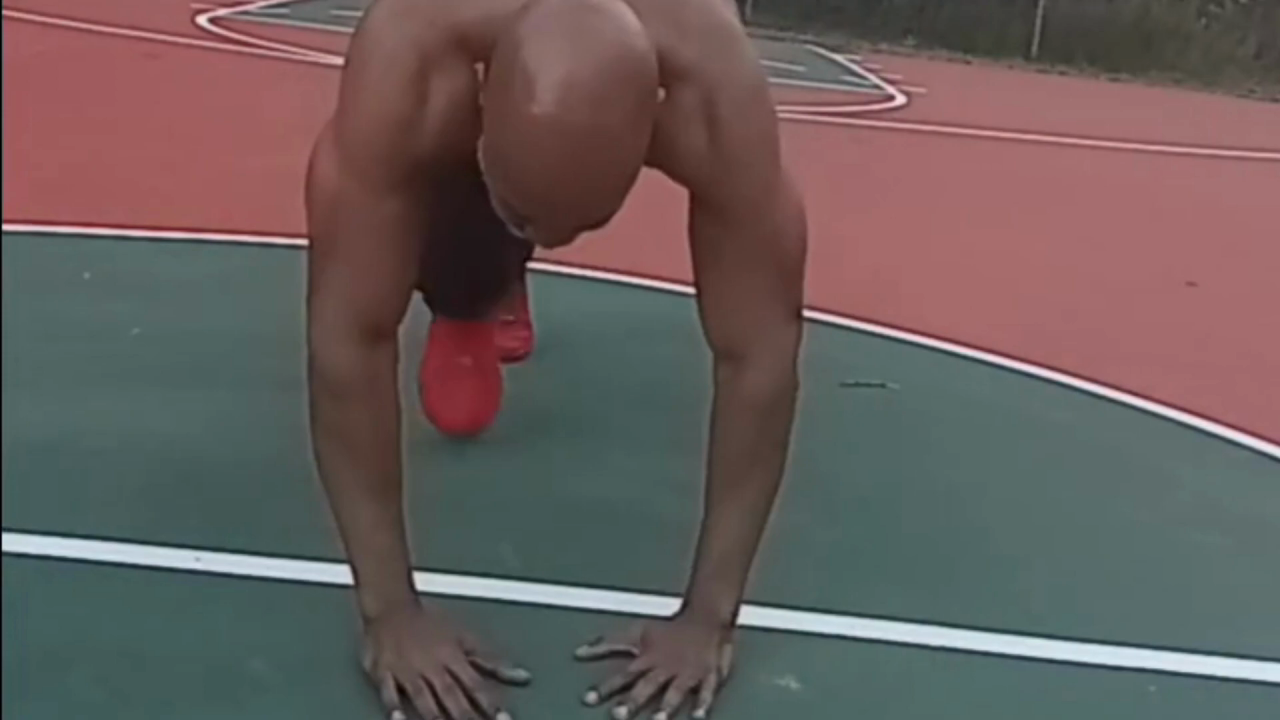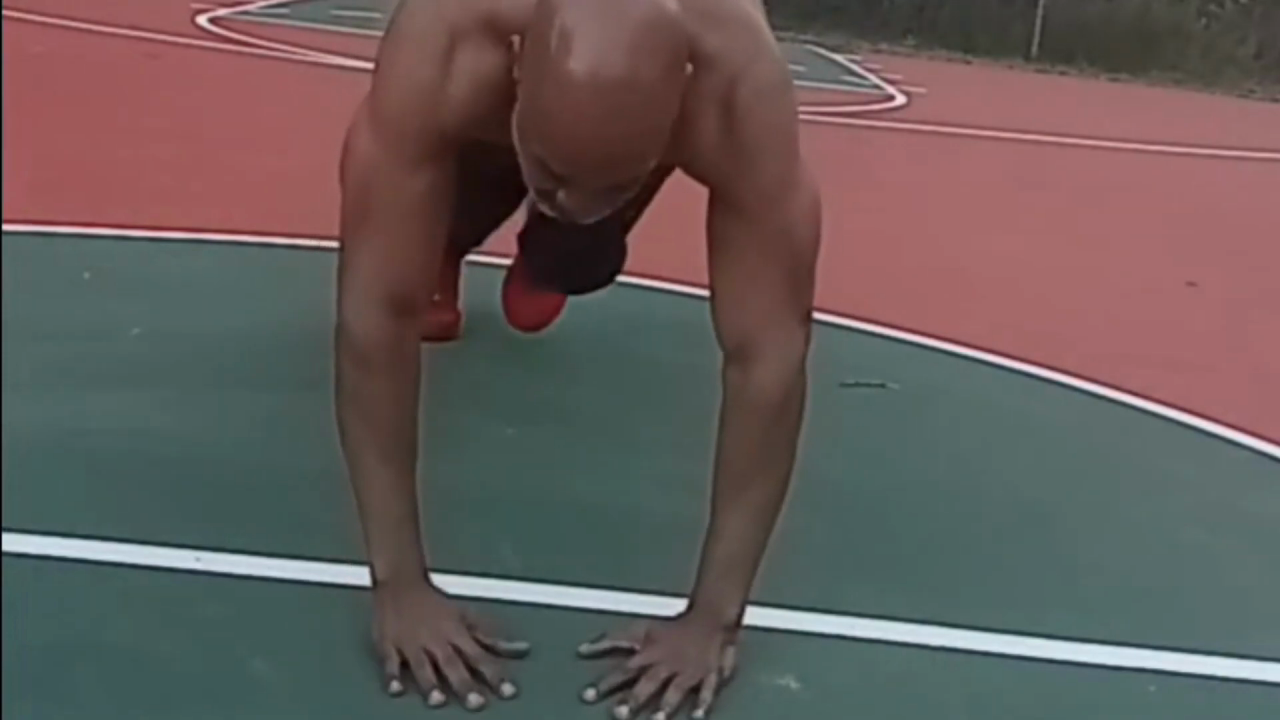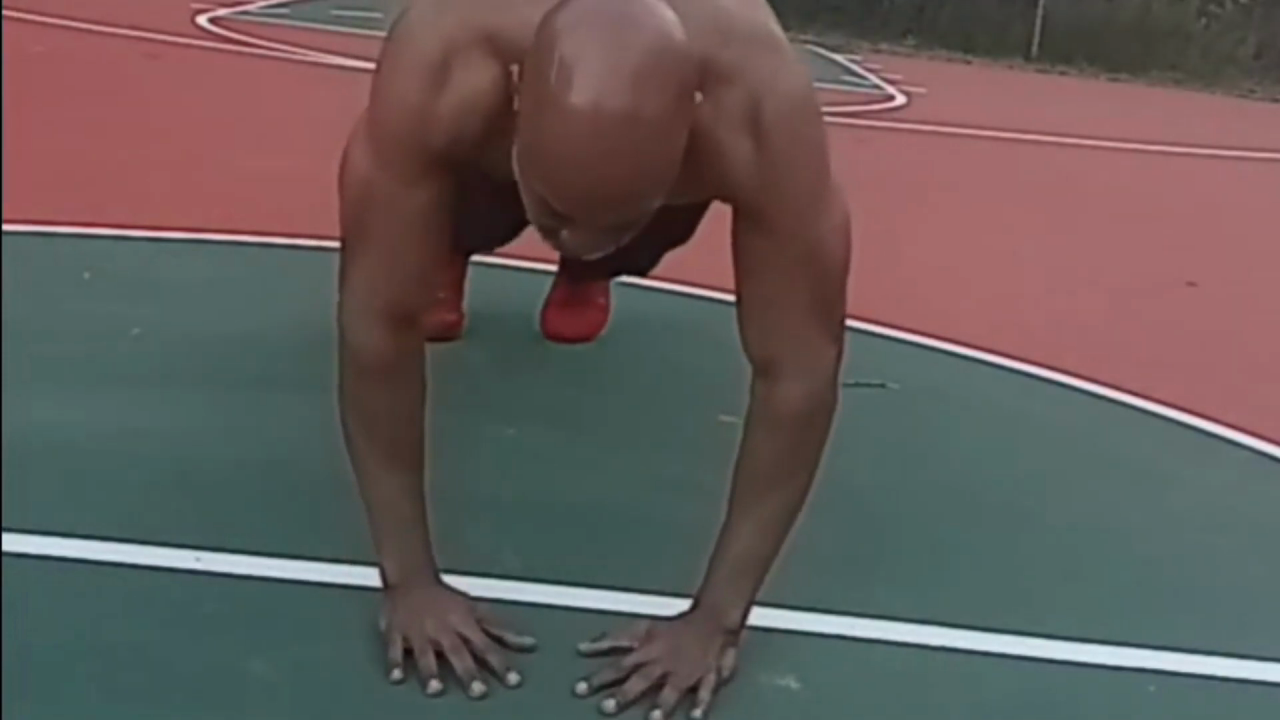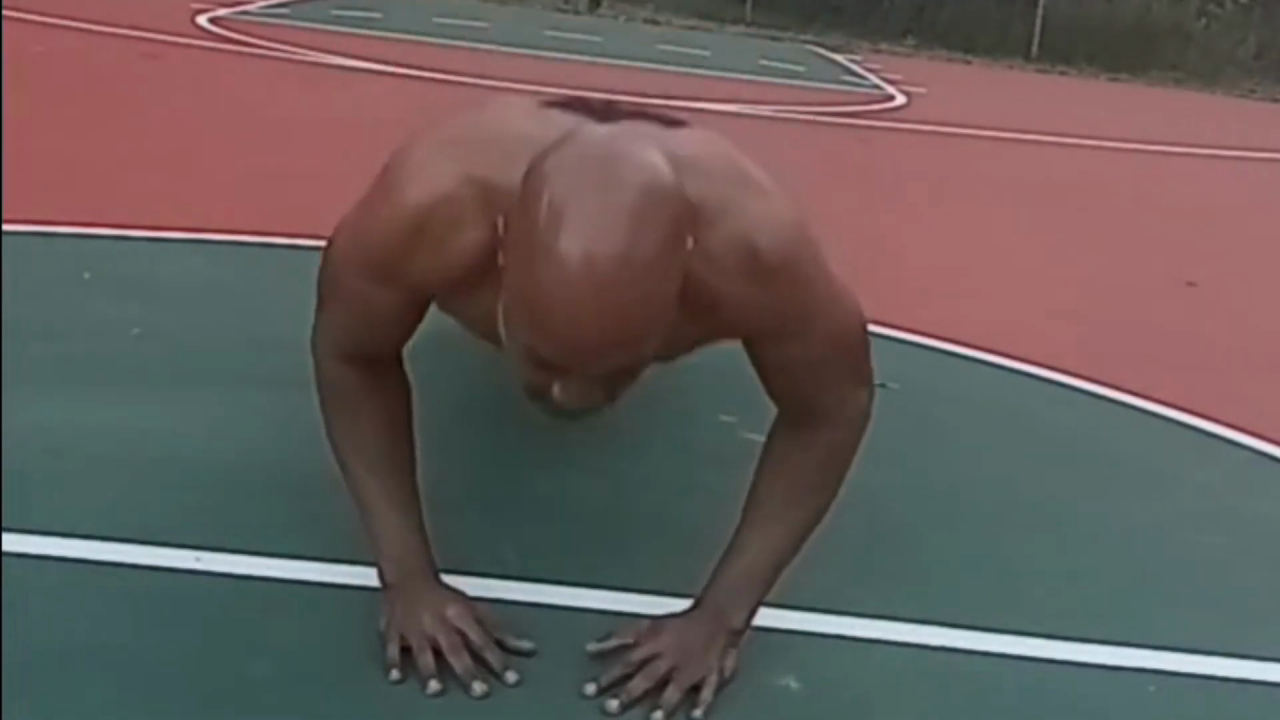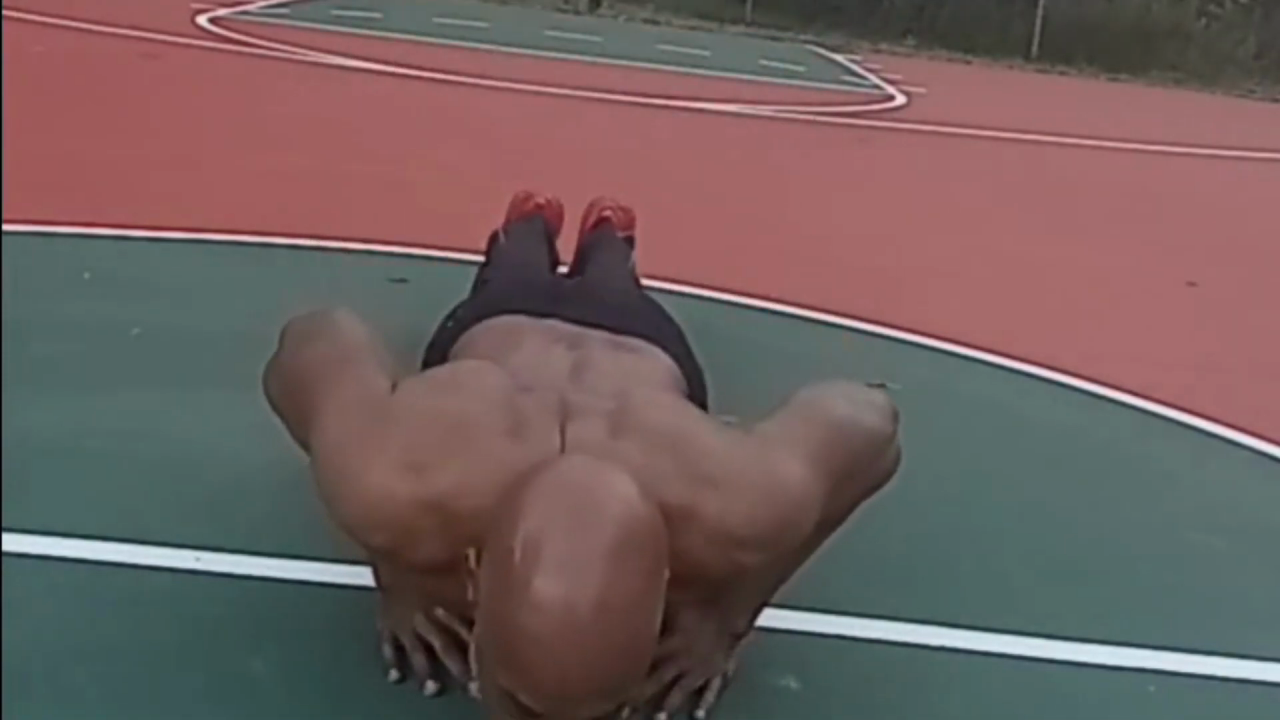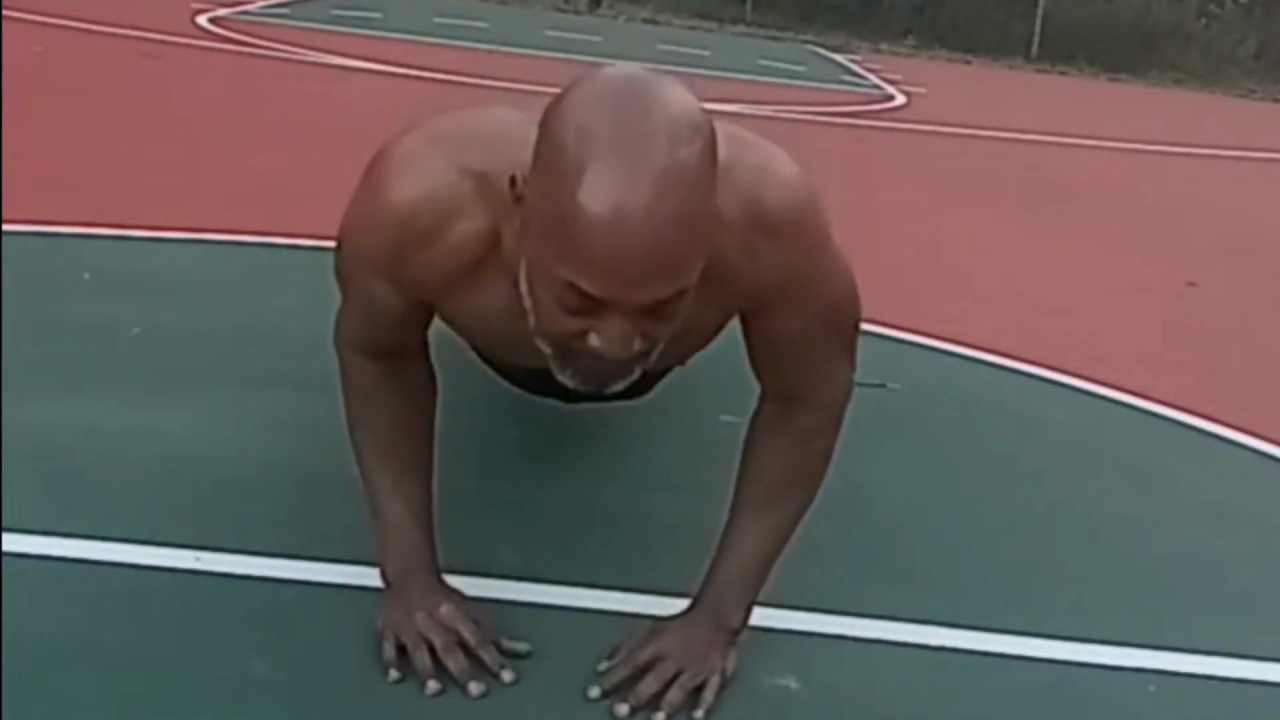
dt=0.5s
person 1, frame 1
left shoulder: (716, 99)
right shoulder: (406, 65)
left elbow: (760, 353)
right elbow: (350, 340)
left wrist: (708, 616)
right wrist: (389, 611)
left ankle: (494, 283)
right ankle: (465, 300)
person 1, frame 2
left shoulder: (742, 90)
left elbow: (767, 353)
right elbow: (376, 312)
left wrist: (714, 615)
right wrist: (399, 584)
left ankle: (547, 262)
right ankle: (443, 256)
person 1, frame 3
left shoulder: (765, 115)
right shoulder: (441, 73)
left elbow: (797, 370)
right elbow: (378, 324)
left wrist: (717, 617)
right wrist: (409, 580)
left ankle: (585, 280)
right ankle: (460, 245)
person 1, frame 4
left shoulder: (755, 251)
right shoulder: (425, 211)
left elbow: (833, 411)
right elbow: (349, 358)
left wrist: (722, 618)
right wrist: (406, 581)
person 1, frame 5
left shoulder: (724, 509)
right shoulder: (402, 492)
left elbow: (875, 426)
right elbow: (304, 356)
left wrist: (723, 620)
right wrist: (400, 580)
left hip: (645, 354)
right hip: (492, 336)
left ankle: (607, 234)
right ankle: (529, 226)
person 1, frame 6
left shoulder: (769, 216)
right shoulder: (419, 202)
left elbow: (807, 399)
right elbow: (375, 353)
left wrist: (721, 614)
right wrist: (408, 576)
